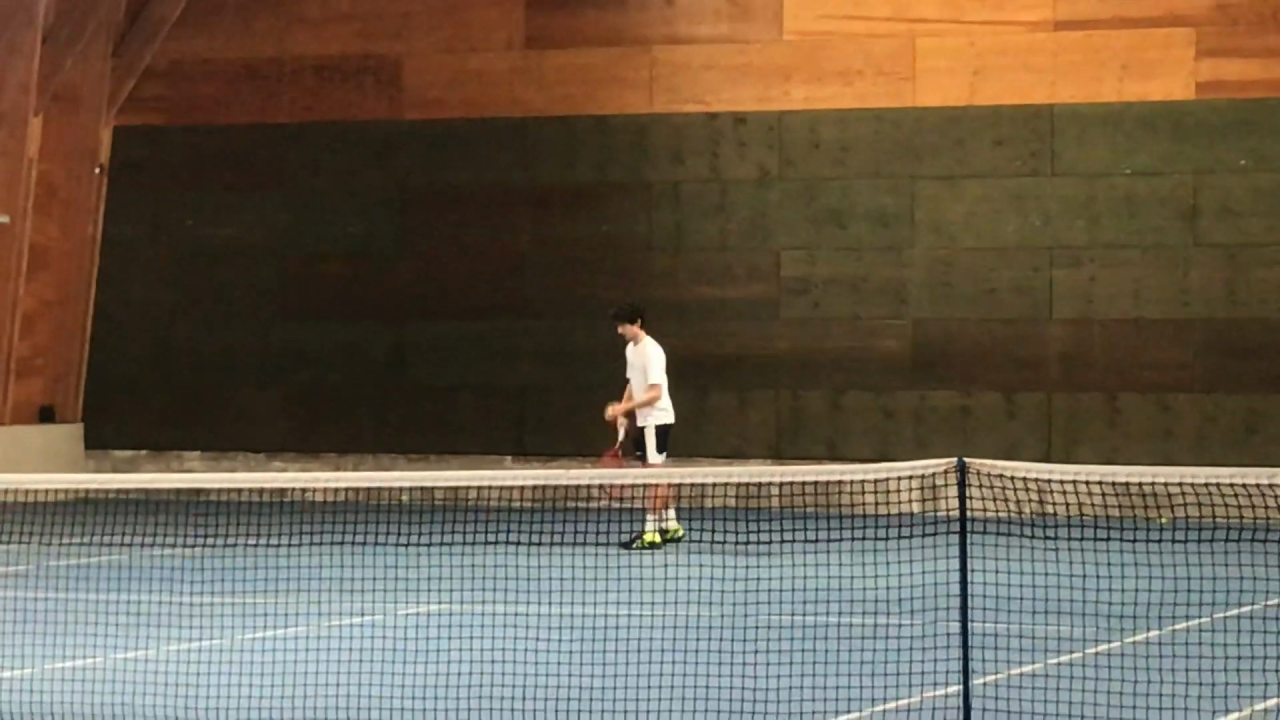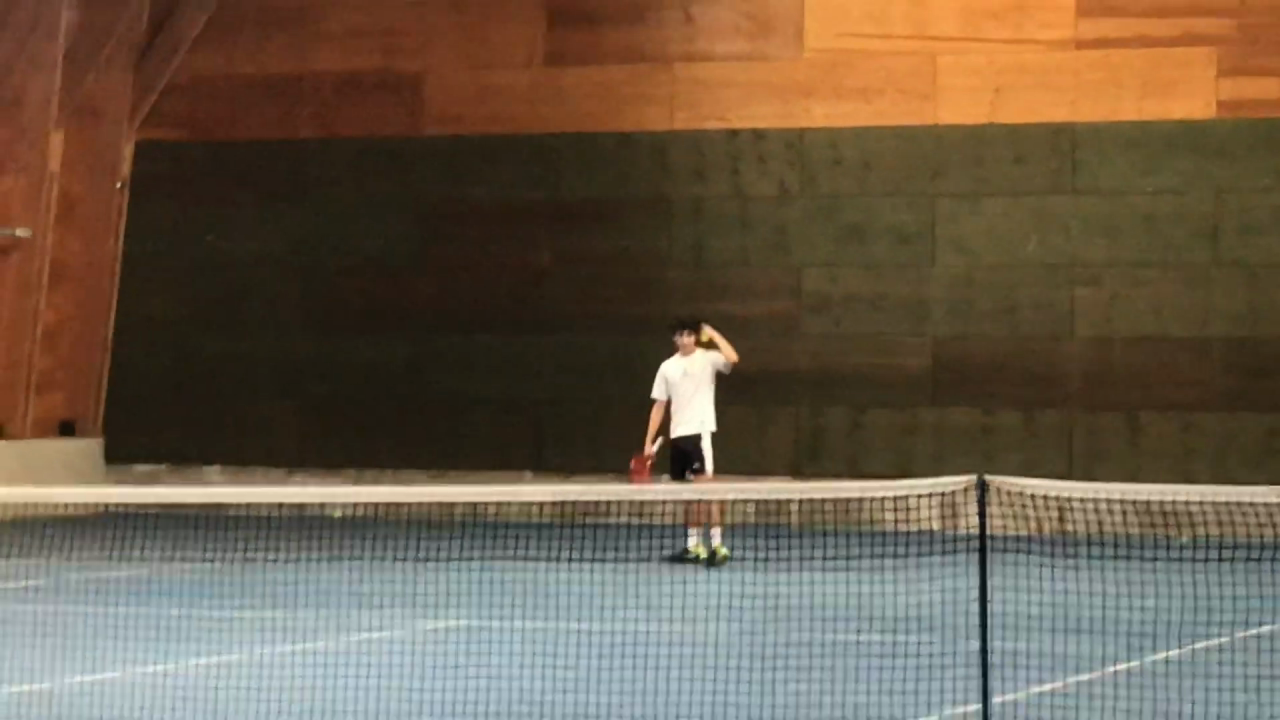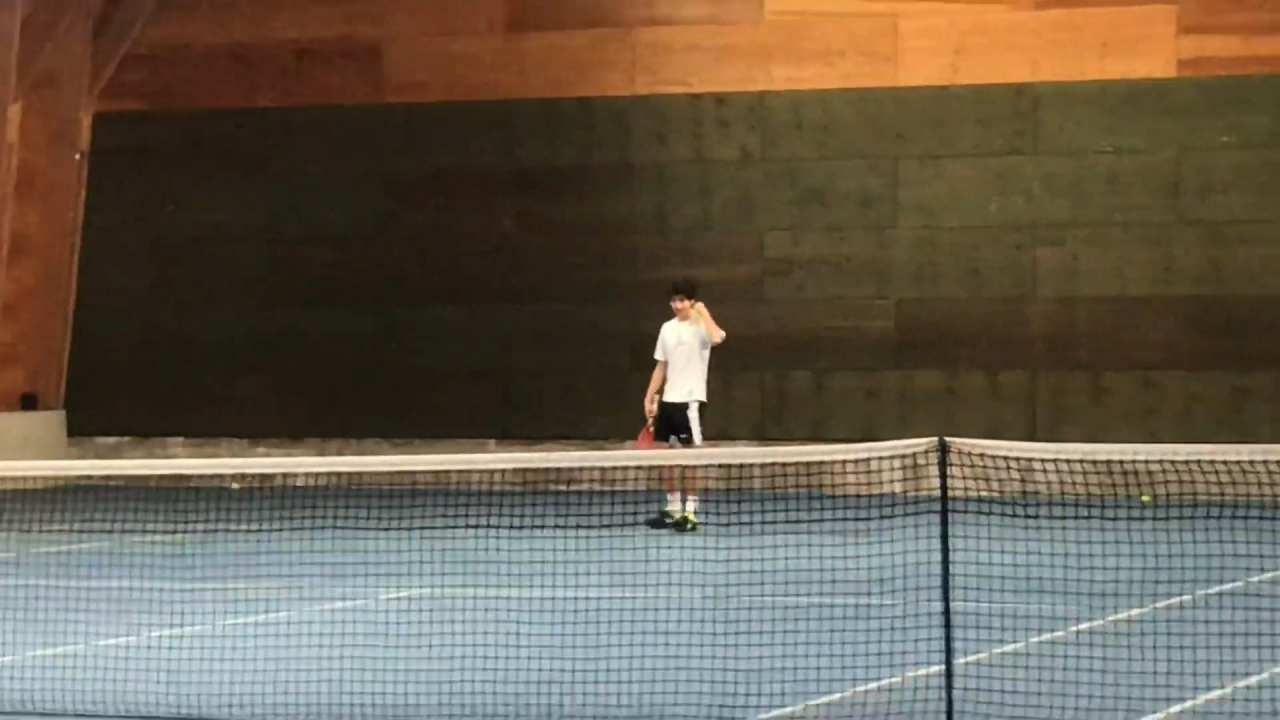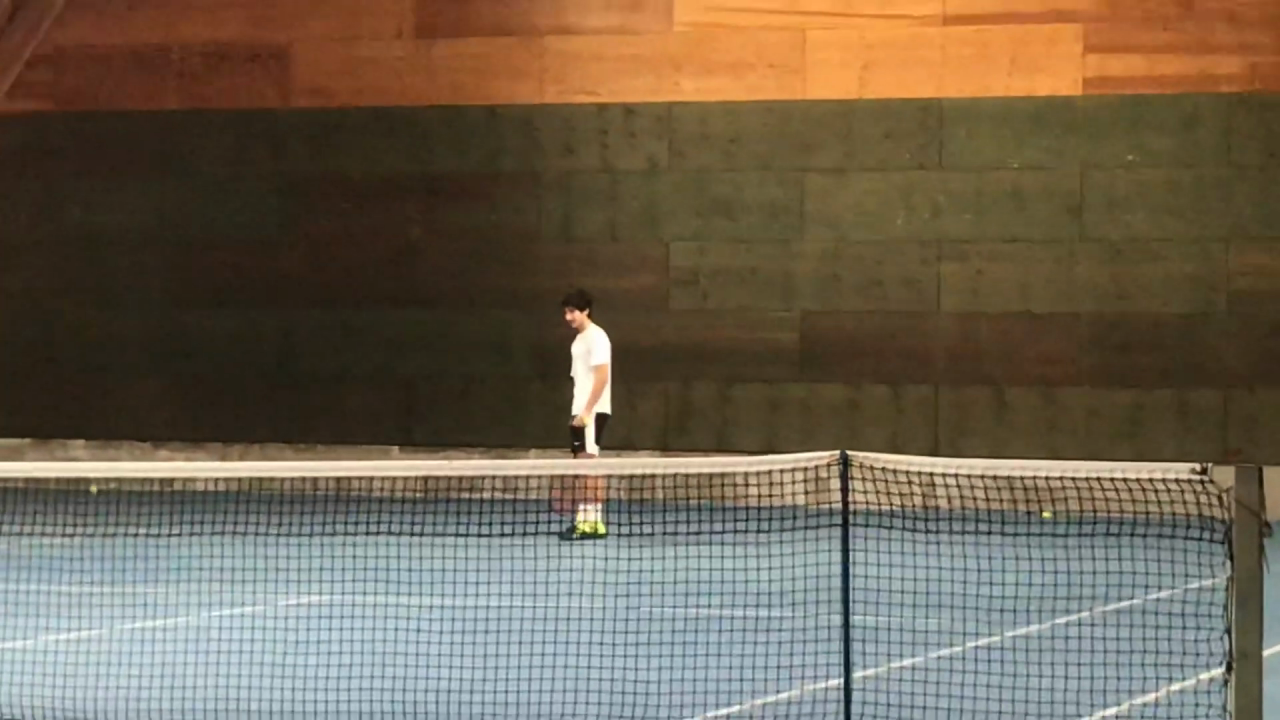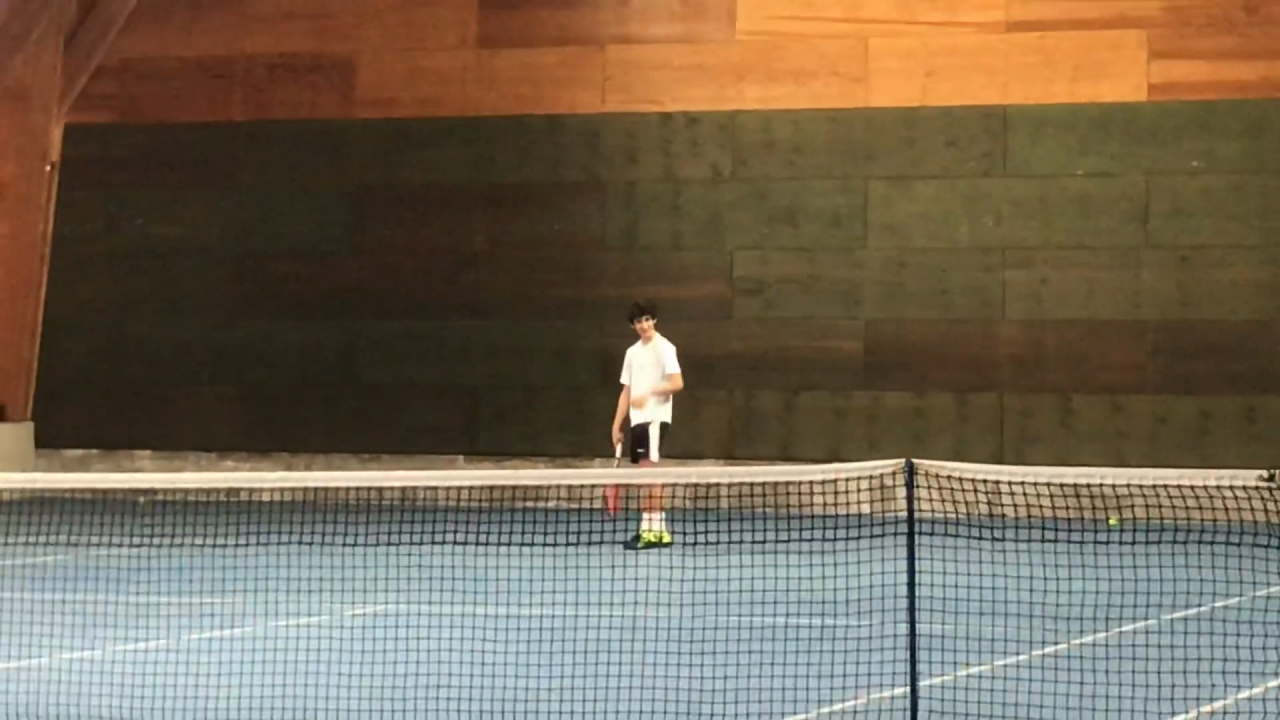
dt=1s
person 1, frame 1
left shoulder: (652, 351)
right shoulder: (630, 349)
left elbow: (656, 394)
left wrist: (623, 408)
right wrist: (622, 412)
left hip: (657, 419)
right hip: (645, 420)
left ankle: (651, 533)
right ankle: (671, 526)
person 1, frame 2
left shoulder: (708, 358)
right shoulder: (667, 367)
left elbow: (732, 359)
right elbow: (659, 406)
left wrist: (713, 335)
right wrist: (648, 441)
left hip: (700, 431)
right hip: (677, 435)
left ankle: (718, 545)
right ankle: (693, 546)
person 1, frame 3
left shoulder: (701, 325)
right shoulder: (666, 329)
left elbow: (717, 339)
left wrist: (704, 312)
right wrist: (649, 397)
left hip: (690, 400)
right hip: (668, 399)
left ankle: (690, 512)
right ankle: (672, 510)
person 1, frame 4
left shoulder: (597, 337)
right shoulder: (577, 341)
left elbow: (602, 376)
left wrist: (586, 410)
right wrist: (577, 412)
left hip: (593, 411)
right hip: (581, 411)
left knee: (586, 463)
left ankle: (584, 521)
right ankle: (595, 521)
person 1, frame 5
left shoulder: (663, 347)
right shoulder: (632, 352)
left elbow: (677, 383)
right elbow: (626, 391)
left wrist: (648, 394)
right wrist: (616, 425)
left hip: (655, 419)
right hip: (637, 420)
left knee: (648, 471)
left ankle: (649, 530)
right ankle: (658, 530)
